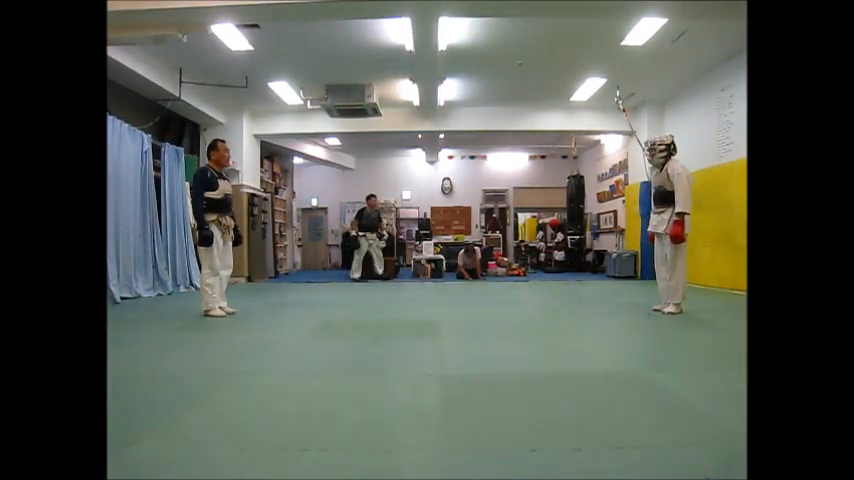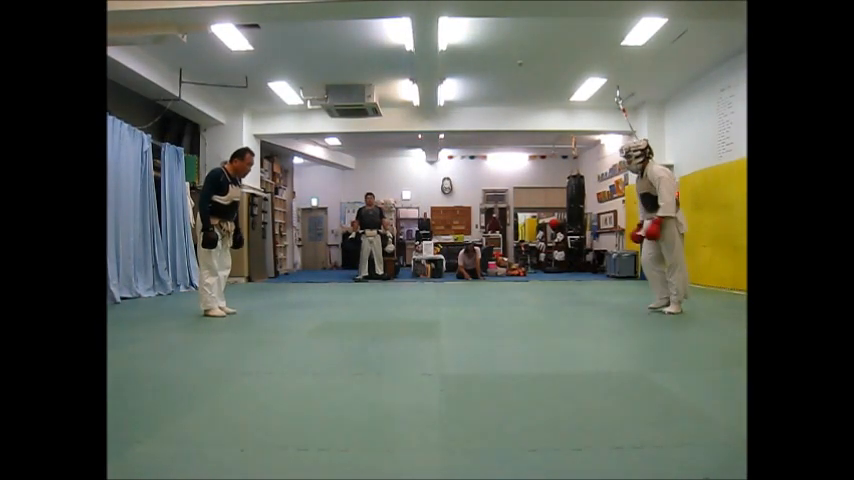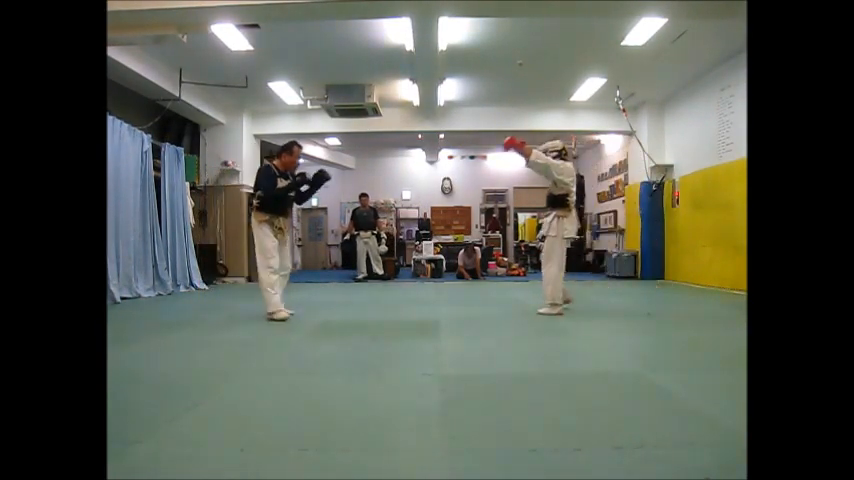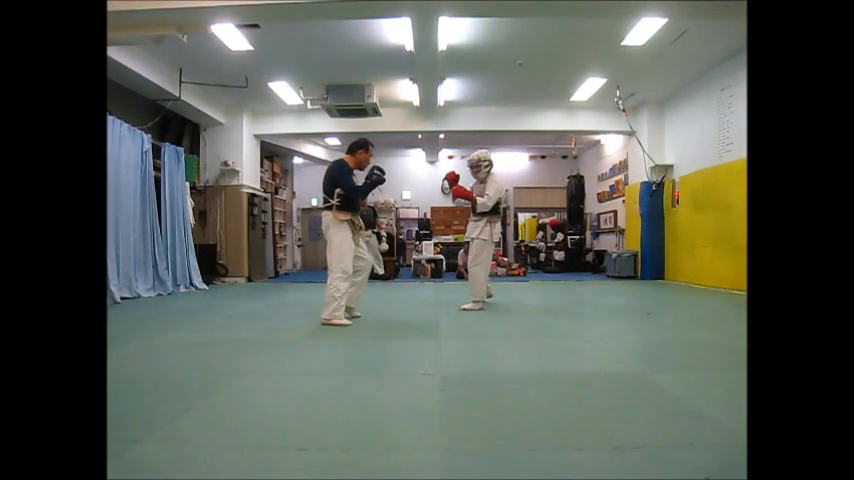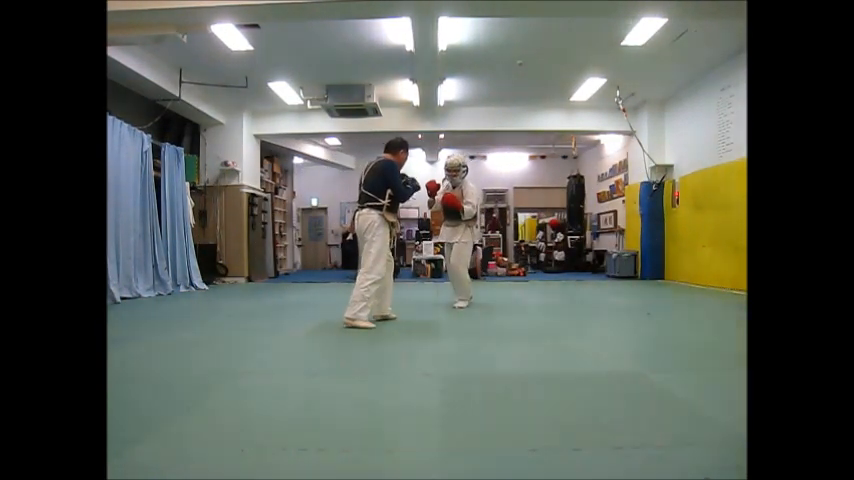
dt=1s
person 1, frame 1
left shoulder: (224, 176)
right shoulder: (203, 174)
right elbow: (197, 203)
left wrist: (235, 227)
right wrist: (202, 227)
left hip: (224, 226)
right hip: (210, 225)
left knee: (225, 267)
right knee: (211, 267)
left ankle: (220, 303)
right ankle: (210, 306)
person 1, frame 2
left shoulder: (237, 179)
right shoulder: (216, 175)
right elbow: (203, 203)
left wrist: (237, 230)
right wrist: (207, 229)
left hip: (226, 227)
right hip: (211, 225)
left knee: (223, 267)
right knee: (210, 267)
left ankle: (219, 303)
right ankle: (209, 306)
person 1, frame 3
left shoulder: (290, 175)
right shoulder: (266, 170)
left elbow: (299, 199)
right elbow: (268, 194)
left wrist: (316, 184)
right wrist: (294, 185)
left hip: (282, 225)
right hip: (264, 222)
left knee: (284, 267)
right knee: (271, 265)
left ankle: (277, 305)
right ankle: (274, 309)
person 1, frame 4
left shoulder: (347, 169)
right shoulder: (339, 167)
left elbow: (355, 196)
right elbow: (352, 193)
left wrist: (370, 182)
right wrist: (371, 183)
left hip: (349, 223)
right hip: (337, 222)
left knee: (364, 262)
right knee: (340, 270)
left ankle: (347, 305)
right ankle: (331, 314)
person 1, frame 5
left shoulder: (374, 165)
right shoulder: (389, 166)
right elbow: (401, 197)
left wrist: (401, 185)
right wrist: (412, 187)
left hip: (368, 218)
right hip: (375, 220)
left knee: (385, 265)
right knee: (372, 270)
left ankle: (381, 310)
right ankle: (354, 315)
person 2, frame 1
left shoulder: (677, 169)
right shoulder: (656, 171)
left elbow: (682, 199)
left wrist: (678, 223)
right wrist: (653, 227)
left hip: (672, 222)
right hip: (660, 223)
left knee: (674, 264)
right knee: (661, 264)
left ankle: (675, 303)
right ankle: (666, 301)
person 2, frame 2
left shoulder: (659, 173)
right shoulder: (640, 177)
left elbow: (667, 201)
left wrist: (656, 224)
right wrist: (640, 226)
left hip: (669, 223)
right hip: (653, 224)
left knee: (674, 263)
right knee: (648, 261)
left ankle: (676, 302)
right ankle: (662, 298)
person 2, frame 3
left shoulder: (566, 168)
right shoulder: (557, 171)
left elbow: (542, 160)
right elbow: (539, 163)
left wrist: (520, 147)
right wrist: (522, 149)
left hip: (561, 221)
right hip: (558, 221)
left knee: (552, 263)
right knee: (549, 260)
left ankle: (554, 305)
right ankle: (561, 295)
person 2, frame 4
left shoulder: (494, 182)
right shoulder: (477, 184)
left elbow: (487, 203)
right elbow: (461, 200)
left wrist: (468, 195)
right wrist: (455, 186)
left hip: (487, 227)
right hip: (477, 226)
left knee: (477, 263)
right knee: (478, 262)
left ankle: (477, 301)
right ankle: (485, 291)
person 2, frame 5
left shoulder: (469, 188)
right shoulder: (446, 187)
left elbow: (470, 211)
right elbow: (434, 207)
left wrist: (457, 205)
right wrist: (432, 195)
left hip: (464, 231)
right hip: (449, 231)
left knee: (458, 264)
right knee: (452, 265)
left ankle: (464, 297)
right ankle: (463, 294)
